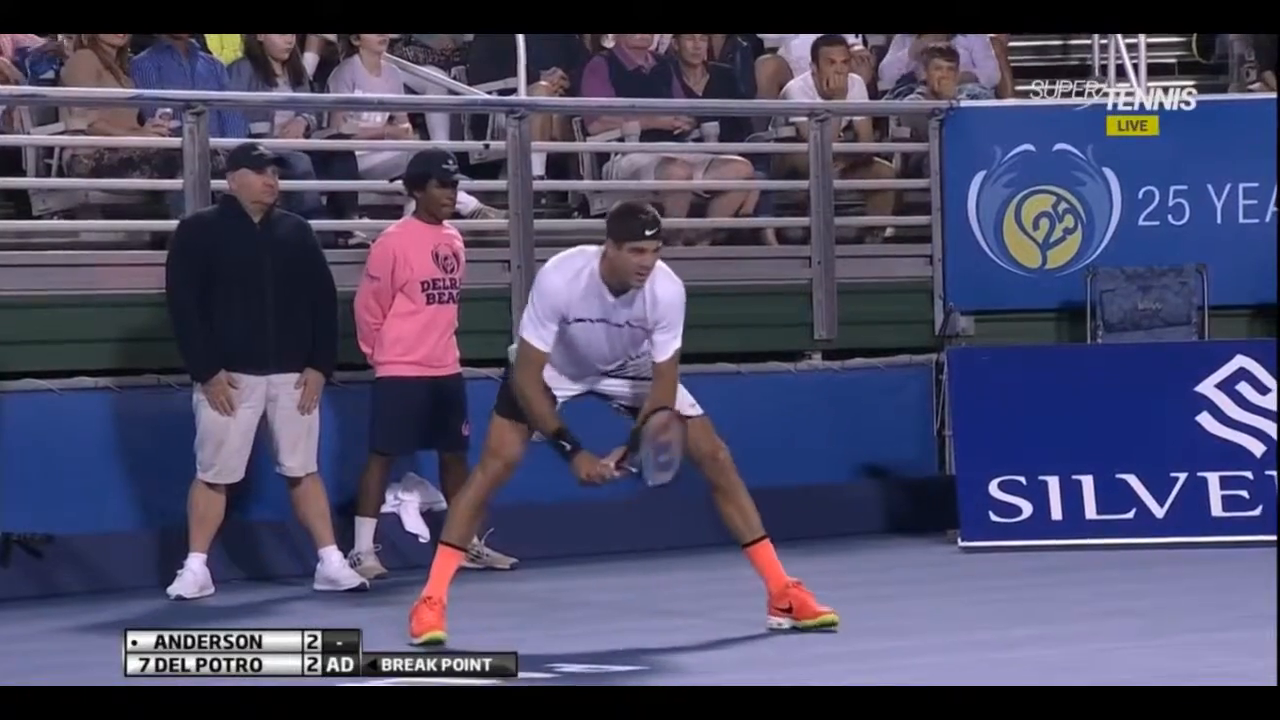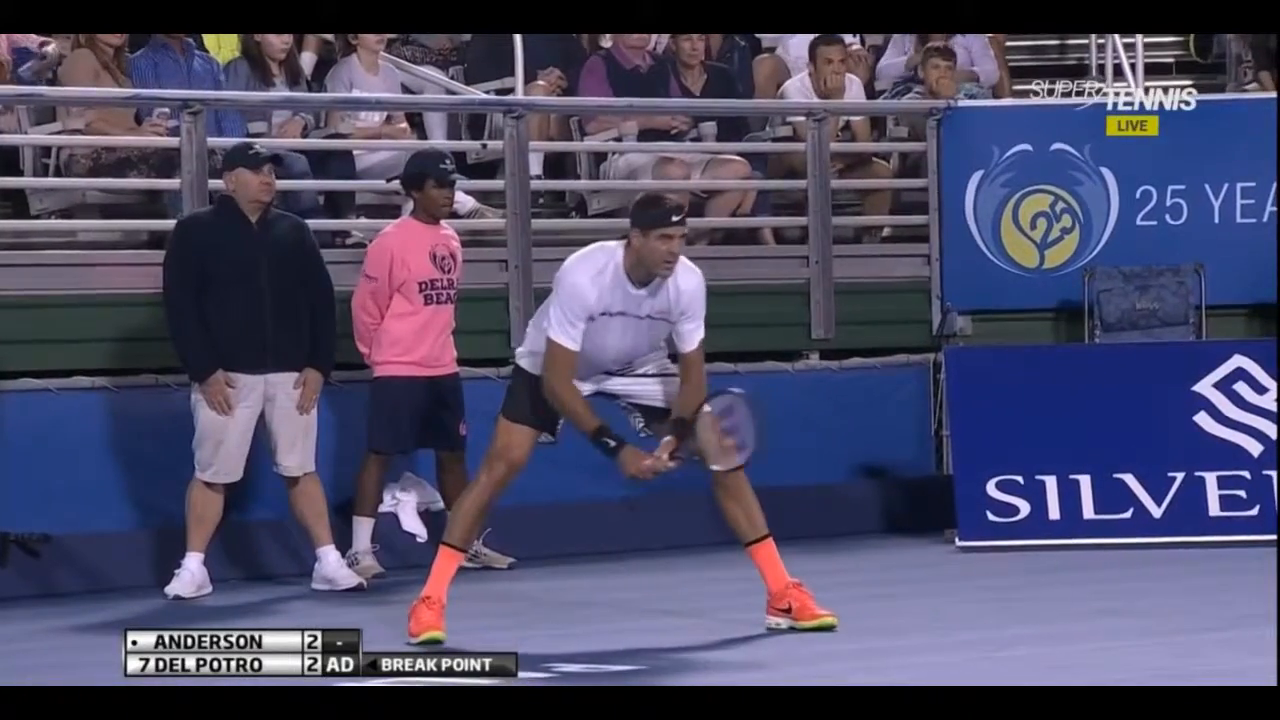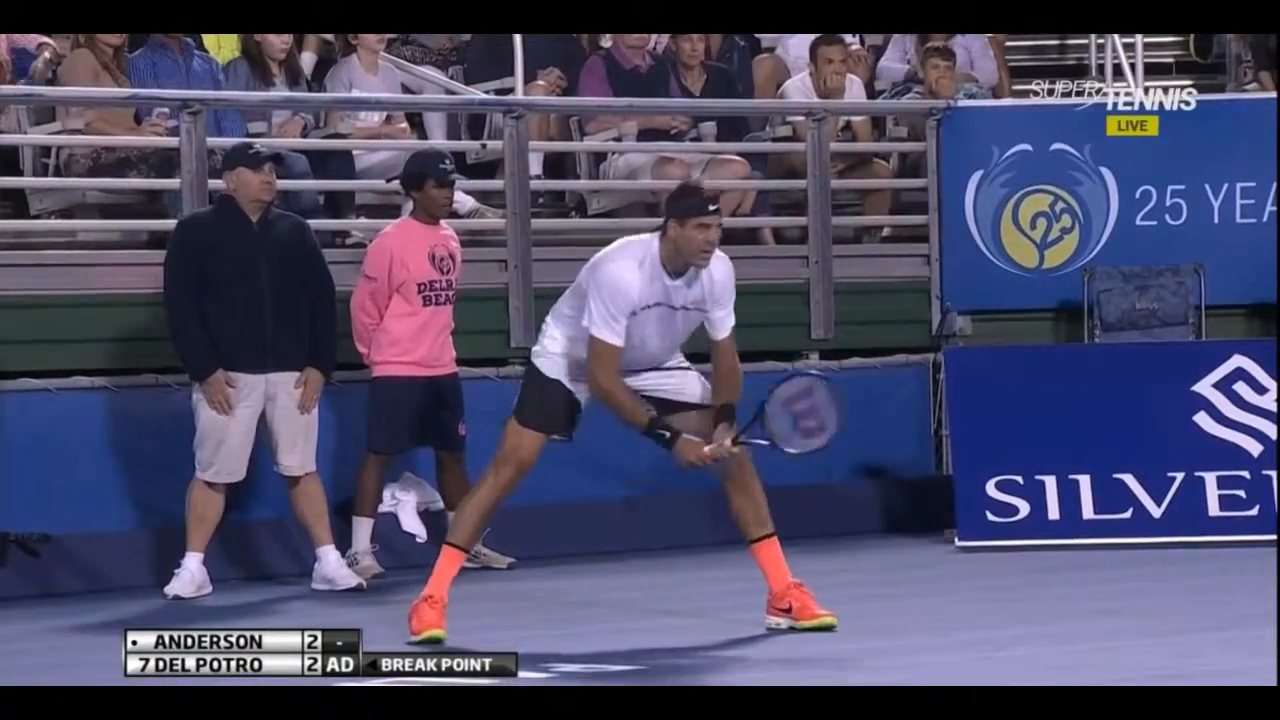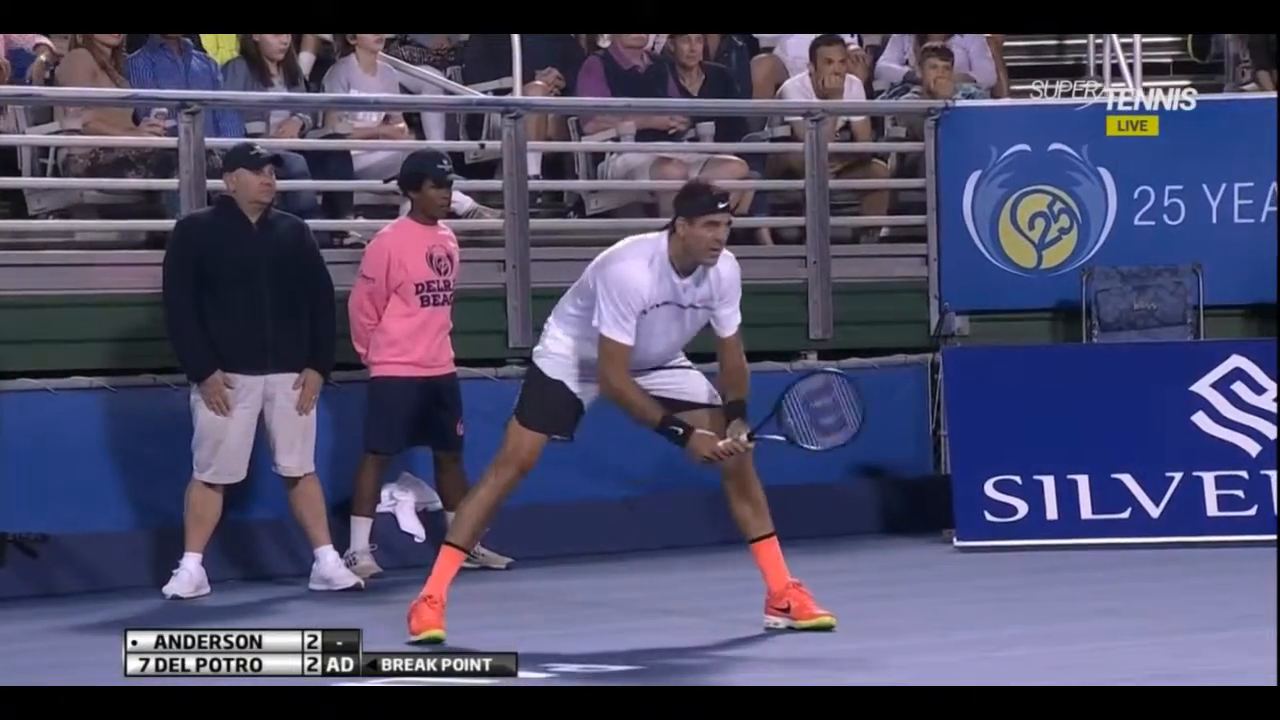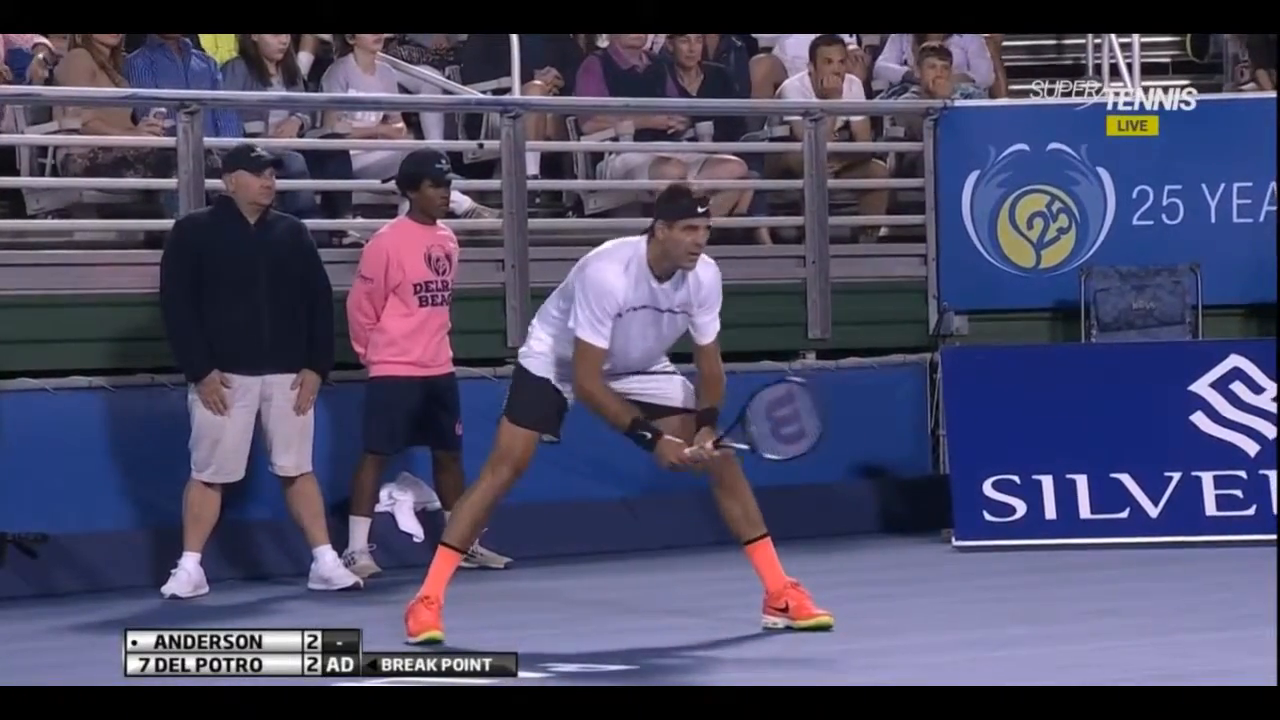
dt=0.2s
person 1, frame 1
left shoulder: (297, 231)
right shoulder: (198, 231)
left elbow: (323, 299)
right elbow: (183, 305)
left wrist: (321, 365)
right wrist: (206, 370)
left hip: (294, 373)
right hip: (228, 375)
left knee: (303, 470)
right knee: (213, 473)
left ankle: (331, 562)
right ankle: (195, 569)
person 1, frame 2
left shoulder: (294, 230)
right shoulder: (195, 231)
left elbow: (321, 299)
right elbow: (180, 305)
left wrist: (319, 364)
right wrist: (204, 370)
left hip: (292, 373)
right hip: (226, 374)
left knee: (301, 469)
right knee: (211, 473)
left ankle: (328, 562)
right ankle: (193, 568)
person 1, frame 3
left shoulder: (295, 230)
right shoulder: (196, 231)
left elbow: (322, 298)
right elbow: (180, 305)
left wrist: (321, 364)
right wrist: (204, 370)
left hip: (293, 372)
right hip: (227, 374)
left knee: (302, 469)
right knee: (212, 473)
left ankle: (328, 562)
right ankle: (193, 568)
person 1, frame 4
left shoulder: (294, 231)
right shoulder: (195, 231)
left elbow: (322, 299)
right elbow: (179, 305)
left wrist: (319, 365)
right wrist: (203, 371)
left hip: (291, 374)
right hip: (225, 375)
left knee: (300, 470)
right knee: (211, 474)
left ankle: (327, 562)
right ankle: (191, 568)
person 1, frame 5
left shoulder: (292, 232)
right shoulder: (193, 231)
left elbow: (319, 300)
right elbow: (176, 305)
left wrist: (317, 365)
right wrist: (200, 370)
left hip: (289, 374)
right hip: (222, 375)
left knee: (298, 470)
right knee: (208, 473)
left ankle: (325, 562)
right ankle: (189, 568)
person 2, frame 1
left shoulder: (667, 290)
right shoulder: (558, 278)
left elbow: (663, 384)
right elbow: (526, 378)
left wrist: (629, 449)
right wrist: (572, 451)
left hip: (632, 366)
right hip: (550, 366)
left knee: (713, 456)
right knee: (496, 462)
left ankle: (782, 593)
right ankle: (432, 599)
person 2, frame 2
left shoulder: (688, 282)
right shoulder: (582, 275)
left elbow: (692, 370)
right elbow: (557, 382)
left wrist: (676, 438)
right wrist: (616, 448)
left hip: (639, 365)
right hip: (554, 365)
right knee: (502, 463)
left ankle: (782, 594)
right ankle: (432, 599)
person 2, frame 3
left shoulder: (718, 272)
right shoulder: (620, 272)
left elbow: (725, 356)
right elbow: (602, 378)
left wrist: (724, 423)
right wrist: (669, 437)
left hip: (654, 362)
right hip: (570, 358)
left knee: (732, 453)
right knee: (511, 464)
left ankle: (784, 594)
right ankle: (433, 598)
person 2, frame 4
left shoulder: (724, 271)
right shoulder: (629, 271)
left elbow: (731, 353)
right elbow: (613, 377)
left wrist: (736, 419)
right wrist: (682, 433)
left hip: (657, 362)
right hip: (572, 357)
left knee: (735, 453)
right knee: (512, 465)
left ankle: (782, 594)
right ankle: (432, 597)
person 2, frame 5
left shoulder: (704, 276)
right shoulder: (607, 273)
left elbow: (708, 362)
right elbow: (586, 378)
left wrist: (704, 427)
right wrist: (652, 440)
left hip: (642, 365)
right hip: (558, 361)
left knee: (720, 456)
right knee: (506, 465)
left ankle: (780, 594)
right ankle: (429, 598)
person 3, frame 1
left shoulder: (454, 239)
right shoulder: (394, 240)
right elbow: (368, 304)
right wrist: (383, 353)
left hip: (446, 369)
right hip: (400, 372)
left knee: (455, 454)
right knee: (382, 455)
left ankle: (468, 543)
right ankle: (363, 550)
person 3, frame 2
left shoulder: (452, 240)
right shoulder: (392, 241)
right elbow: (366, 305)
right wrist: (380, 353)
left hip: (444, 369)
right hip: (398, 372)
left knee: (453, 454)
right knee: (380, 455)
left ankle: (466, 543)
right ankle: (361, 550)
person 3, frame 3
left shoulder: (450, 239)
right shoulder: (391, 241)
right elbow: (364, 305)
right wrist: (378, 353)
left hip: (443, 369)
right hip: (397, 372)
left knee: (452, 453)
right knee: (379, 455)
right ankle: (360, 550)
person 3, frame 4
left shoulder: (449, 240)
right shoulder: (389, 241)
right elbow: (363, 304)
right wrist: (377, 353)
left hip: (441, 370)
right hip: (395, 372)
left knee: (450, 453)
right knee: (377, 455)
right ankle: (359, 550)
person 3, frame 5
left shoulder: (448, 241)
right shoulder: (388, 241)
right elbow: (361, 305)
right wrist: (375, 353)
left hip: (440, 370)
right hip: (394, 373)
left knee: (449, 454)
right knee: (376, 455)
left ankle: (463, 543)
right ankle: (357, 550)
